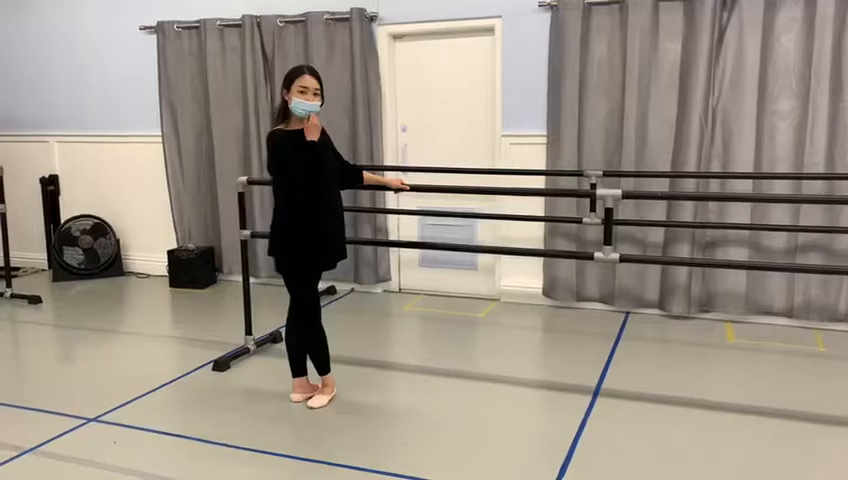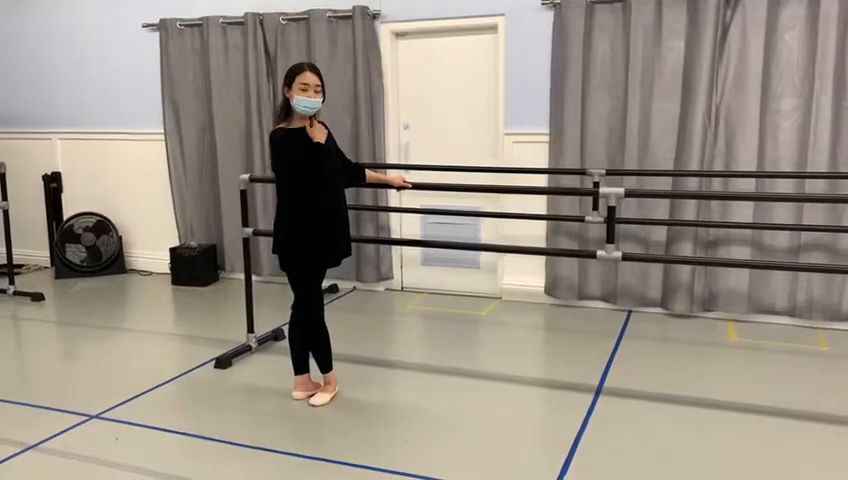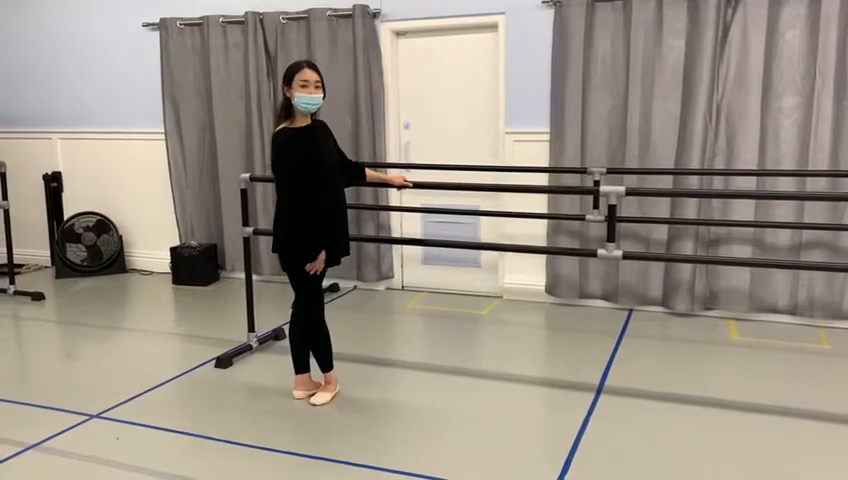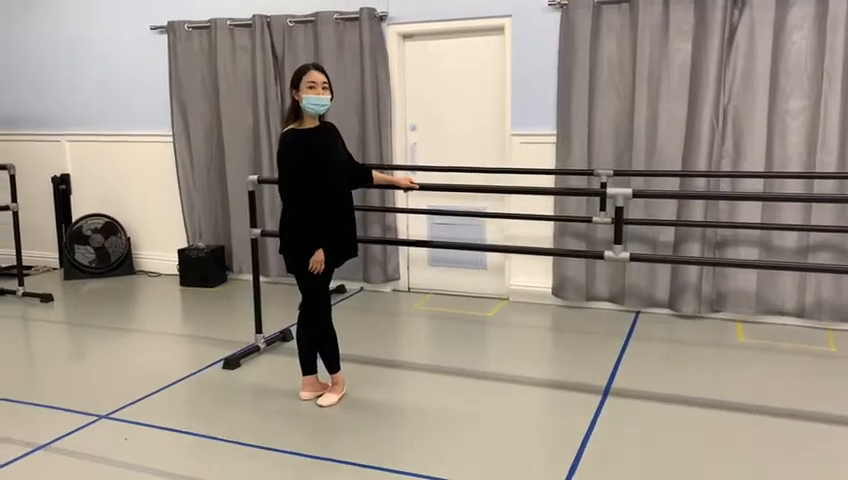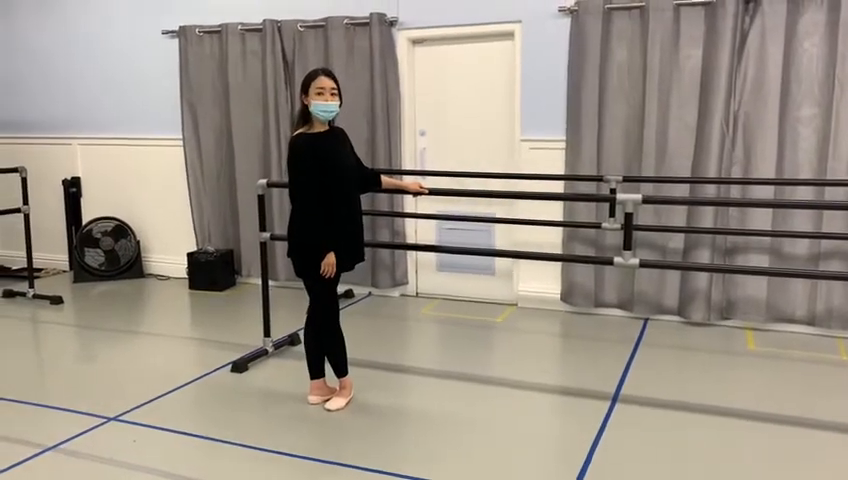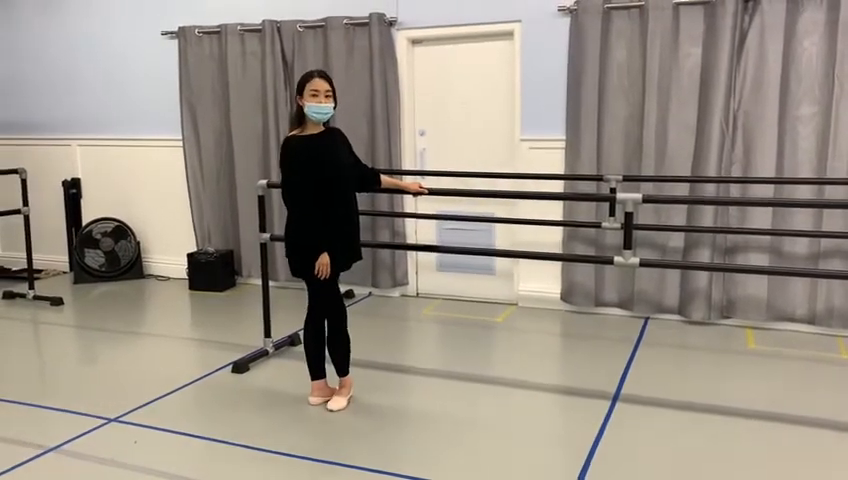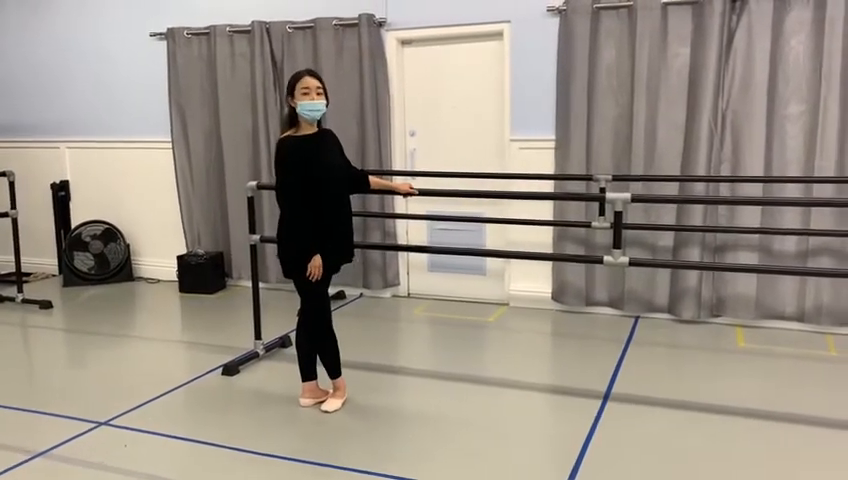
dt=0.5s
person 1, frame 1
left shoulder: (317, 133)
right shoulder: (279, 139)
left elbow: (344, 172)
right elbow: (303, 185)
left wrist: (385, 181)
right wrist: (311, 141)
left hip: (316, 232)
right hip: (294, 237)
left knee: (301, 307)
right knee: (307, 308)
left ankle: (301, 383)
right ankle: (326, 380)
person 1, frame 2
left shoulder: (319, 130)
right shoulder: (282, 138)
left elbow: (346, 169)
right elbow: (304, 184)
left wrist: (388, 179)
right wrist: (320, 146)
left hip: (320, 230)
right hip: (298, 234)
left knee: (305, 304)
right knee: (310, 305)
left ankle: (302, 380)
right ankle: (328, 378)
person 1, frame 3
left shoulder: (320, 129)
right shoulder: (284, 139)
left elbow: (345, 169)
right elbow: (293, 196)
left wrist: (388, 178)
right wrist: (314, 246)
left hip: (321, 234)
right hip: (299, 237)
left knee: (306, 303)
right knee: (310, 304)
left ankle: (302, 380)
right ankle: (329, 377)
person 1, frame 4
left shoulder: (329, 131)
right shoulder: (291, 140)
left elbow: (353, 172)
right elbow: (294, 198)
left wrist: (395, 180)
right wrist: (313, 245)
left hip: (328, 233)
right hip: (305, 238)
left knee: (312, 306)
right knee: (318, 306)
left ankle: (310, 381)
right ankle: (336, 378)
person 1, frame 5
left shoulder: (337, 136)
right shoulder: (301, 144)
left elbow: (361, 177)
right elbow: (305, 202)
left wrist: (403, 185)
right wrist: (325, 248)
left hip: (336, 238)
right hip: (313, 243)
left knee: (320, 309)
right knee: (326, 310)
left ankle: (317, 385)
right ankle: (343, 382)
person 1, frame 6
left shoulder: (335, 137)
right shoulder: (293, 145)
left elbow: (362, 175)
right elbow: (297, 203)
left wrist: (403, 185)
right wrist: (318, 249)
left hip: (335, 237)
right hip: (310, 243)
left knee: (319, 309)
right knee: (334, 309)
left ankle: (319, 386)
right ankle: (344, 382)
person 1, frame 7
left shoulder: (328, 139)
right shoulder: (288, 146)
left elbow: (351, 178)
right elbow: (290, 204)
left wrist: (394, 187)
right wrist: (311, 251)
left hip: (326, 240)
right hip: (302, 245)
left knee: (311, 311)
right knee: (318, 312)
left ankle: (310, 388)
right ankle: (337, 383)
